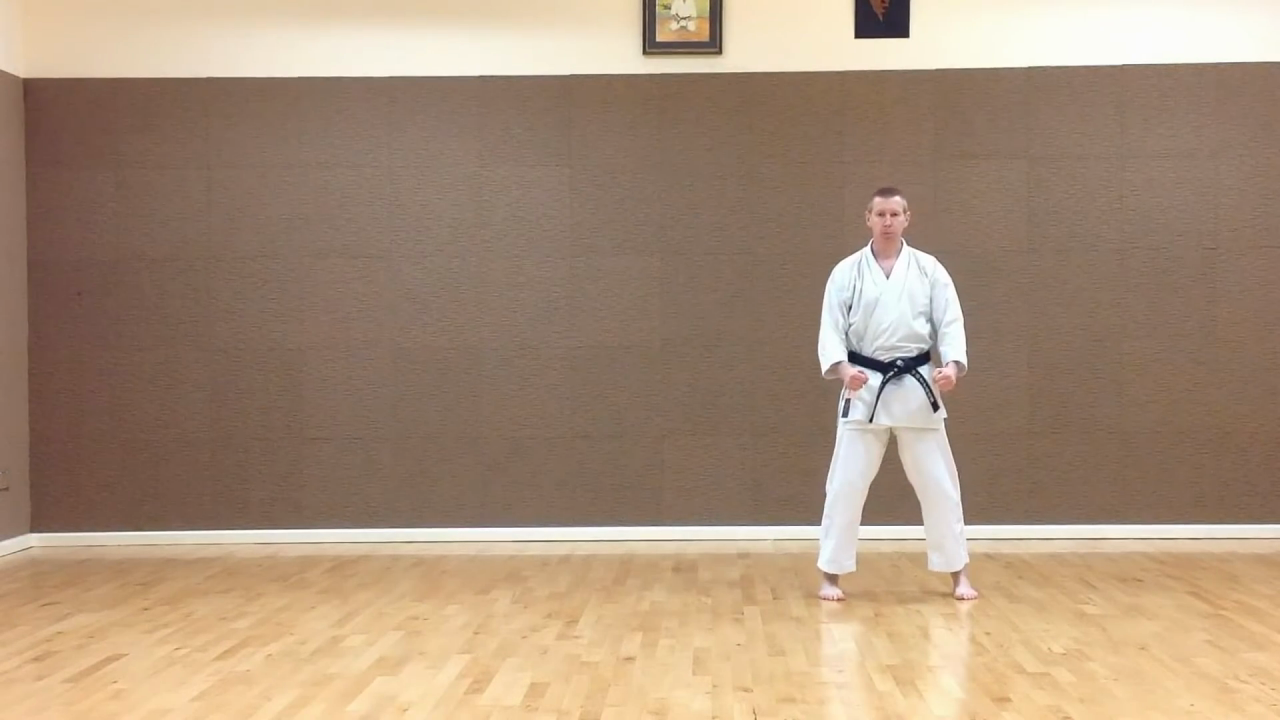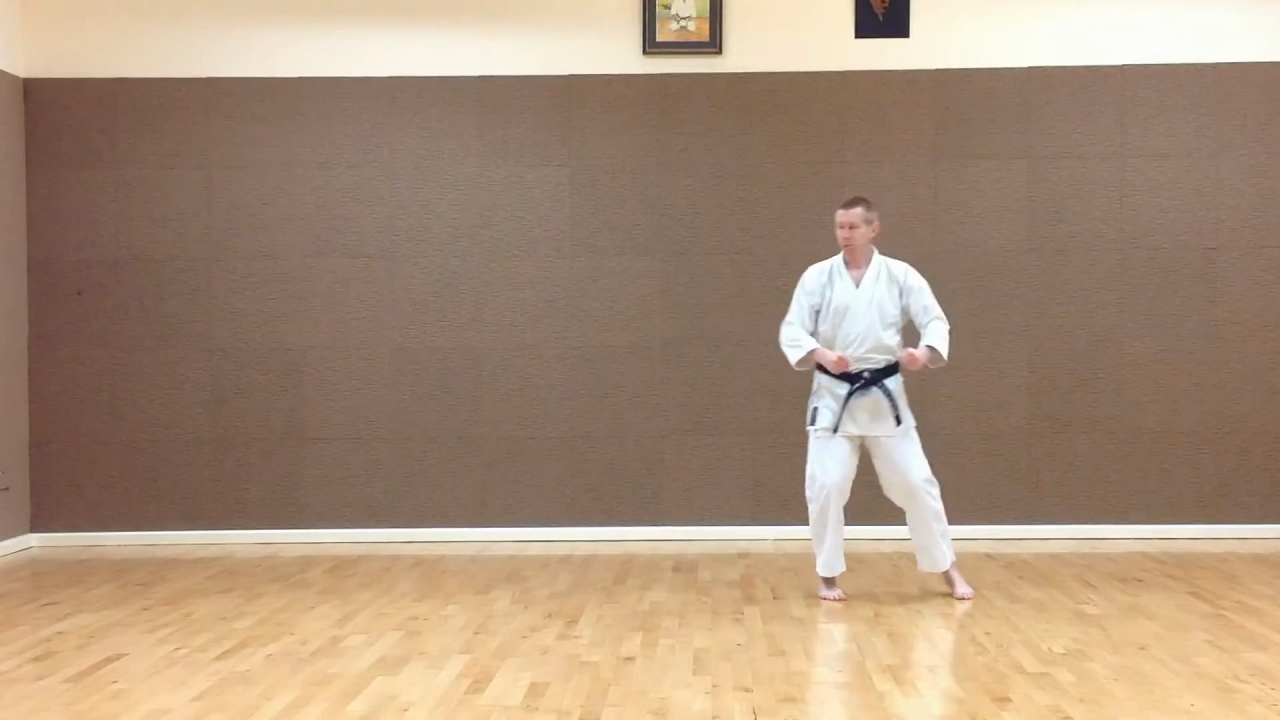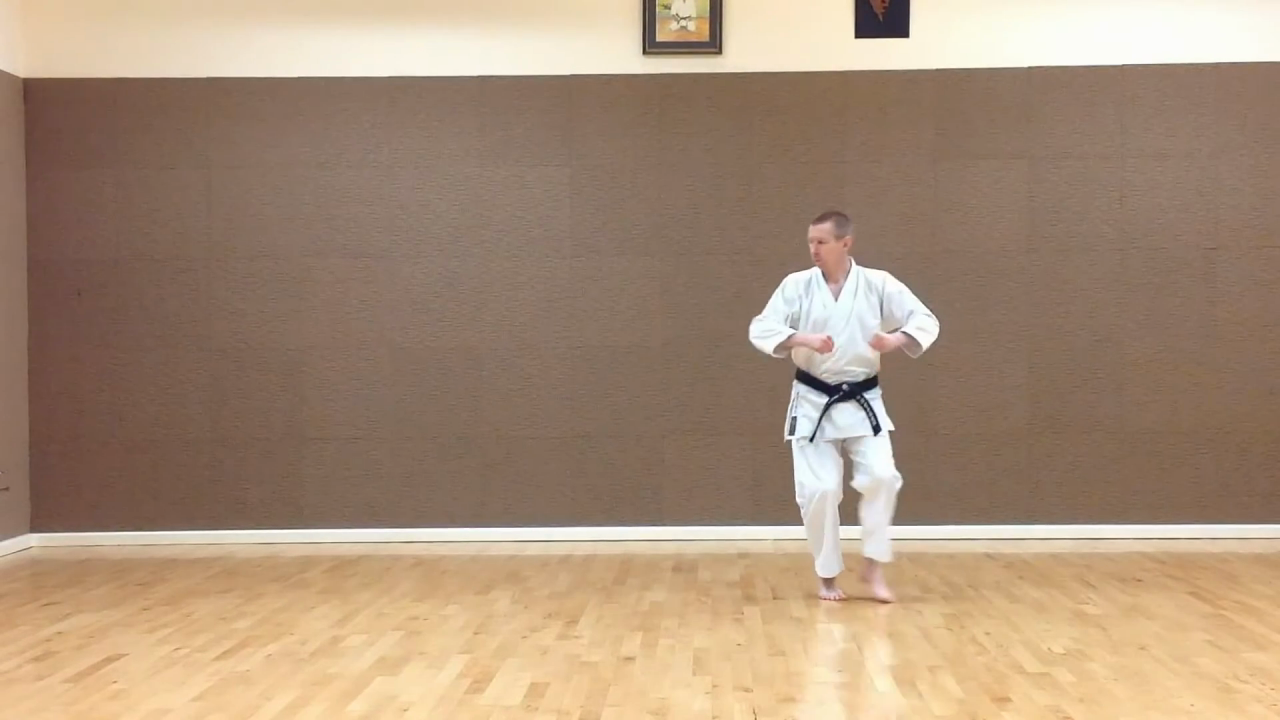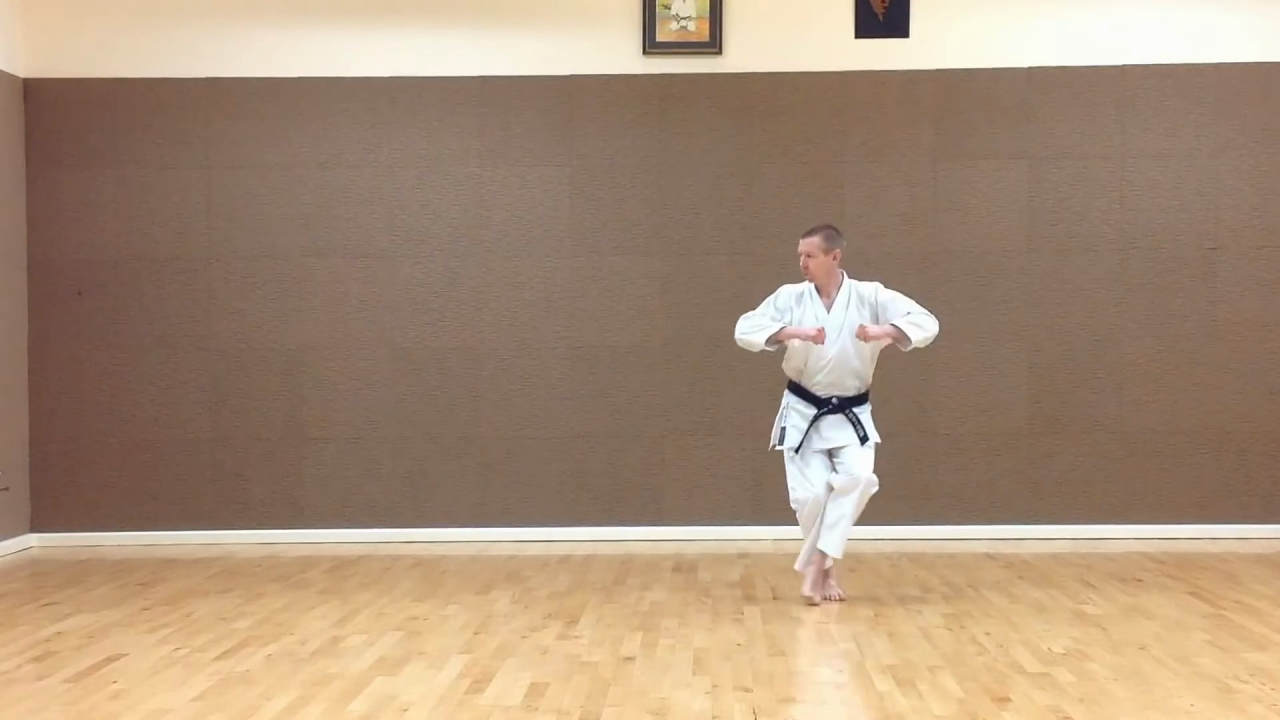
dt=0.3s
person 1, frame 1
left shoulder: (928, 268)
right shoulder: (847, 271)
left elbow: (950, 323)
right elbow: (830, 329)
left wrist: (952, 365)
right wrist: (842, 368)
left hip: (916, 386)
right hip: (865, 387)
left knee: (938, 483)
right knee: (846, 483)
left ankle: (958, 573)
right ankle: (831, 574)
person 1, frame 2
left shoulder: (899, 275)
right shoulder: (817, 276)
left elbow: (936, 321)
right elbow: (790, 331)
left wrist: (925, 353)
right wrist: (820, 355)
left hip: (884, 394)
right hip: (833, 395)
left knee: (915, 482)
right knee: (825, 485)
left ankle: (949, 570)
right ankle: (829, 575)
person 1, frame 3
left shoulder: (879, 284)
right shoulder: (797, 285)
left elbow: (926, 321)
right elbow: (760, 329)
left wrist: (897, 339)
right wrist: (801, 339)
left hip: (862, 403)
right hip: (812, 404)
left knee: (880, 477)
right knee: (818, 490)
left ankle: (874, 566)
right ankle: (828, 575)
person 1, frame 4
left shoulder: (871, 296)
right shoulder: (791, 296)
left elbow: (927, 323)
right elbow: (745, 328)
left wrist: (885, 331)
right wrist: (791, 332)
left hip: (851, 416)
right hip: (802, 414)
left knee: (856, 479)
right knee: (811, 494)
left ankle: (813, 563)
right ankle: (826, 572)
